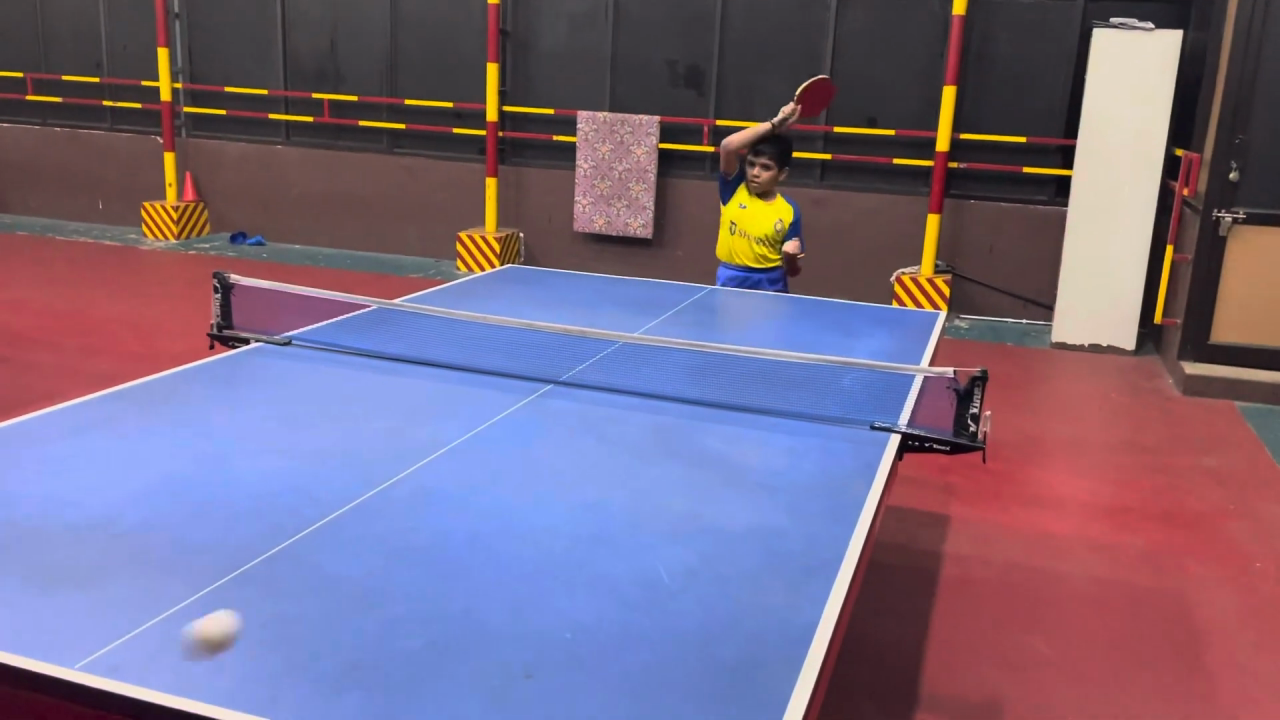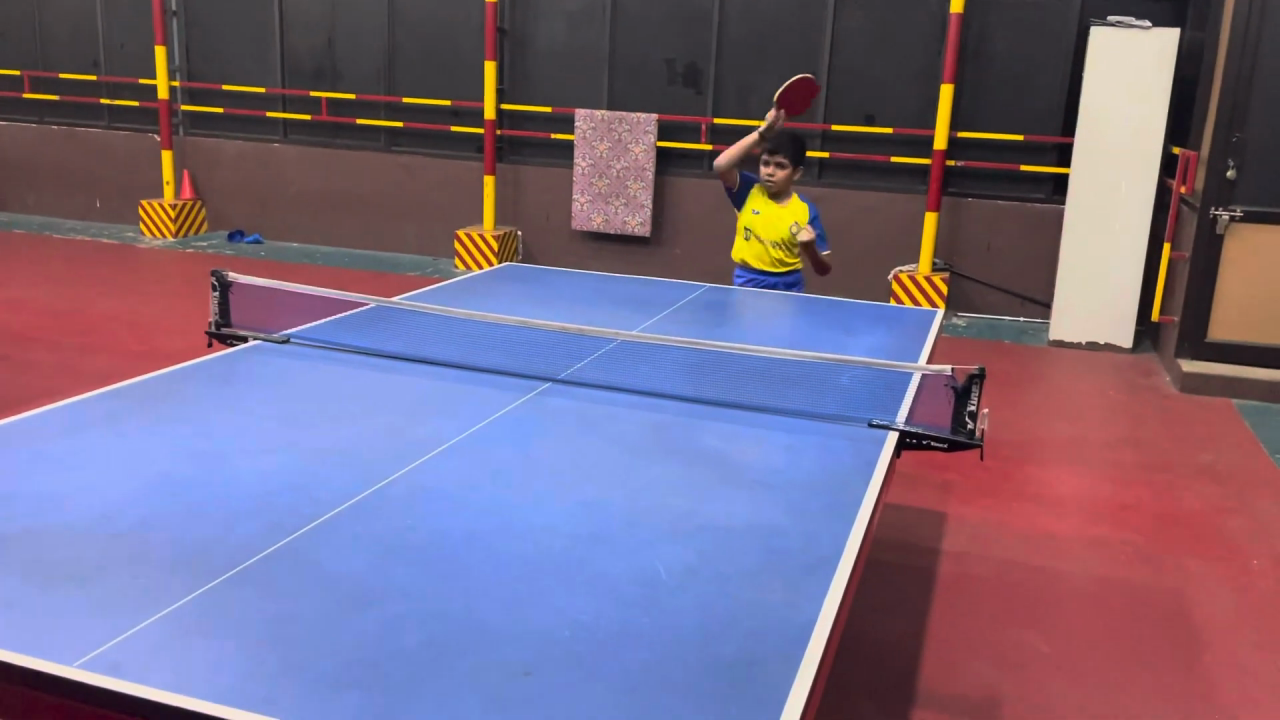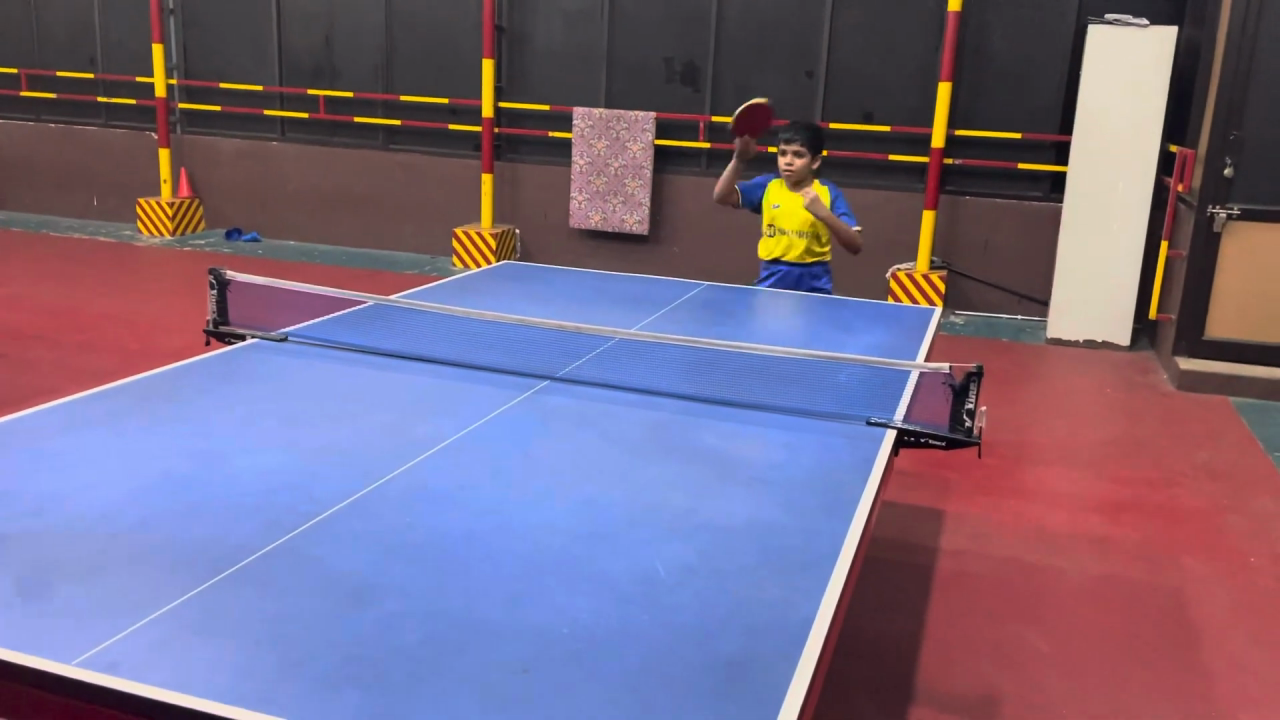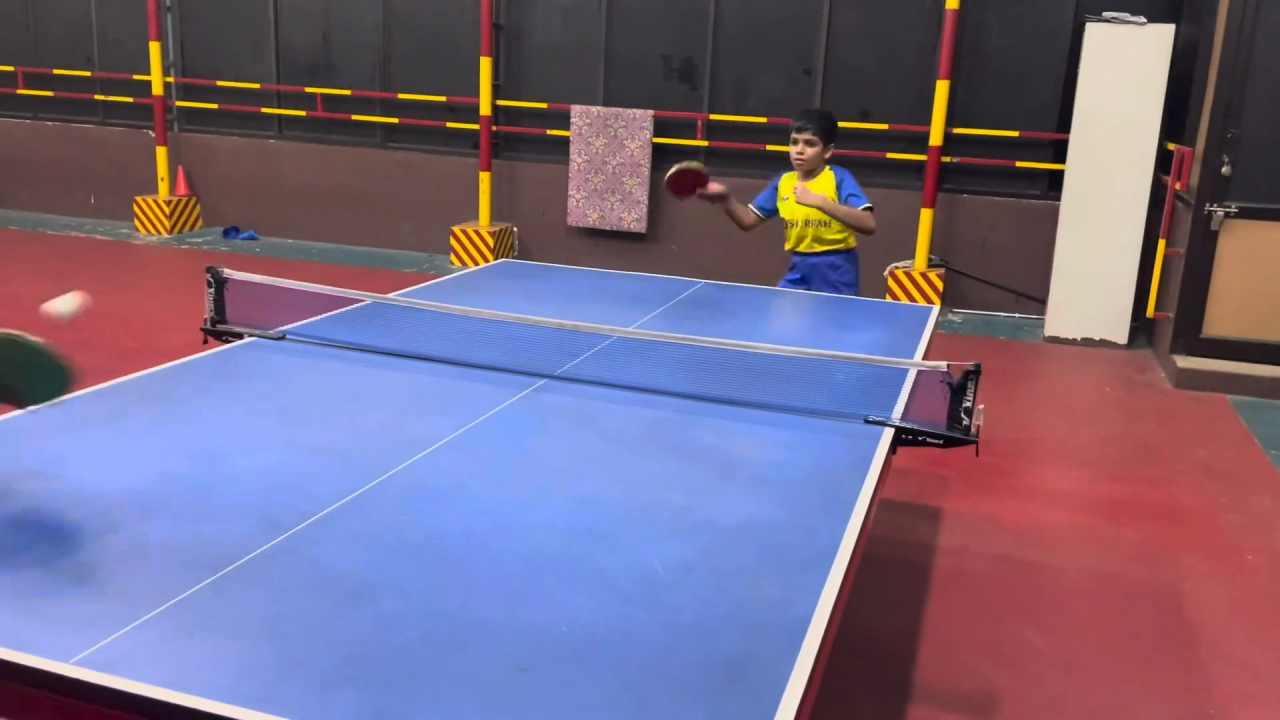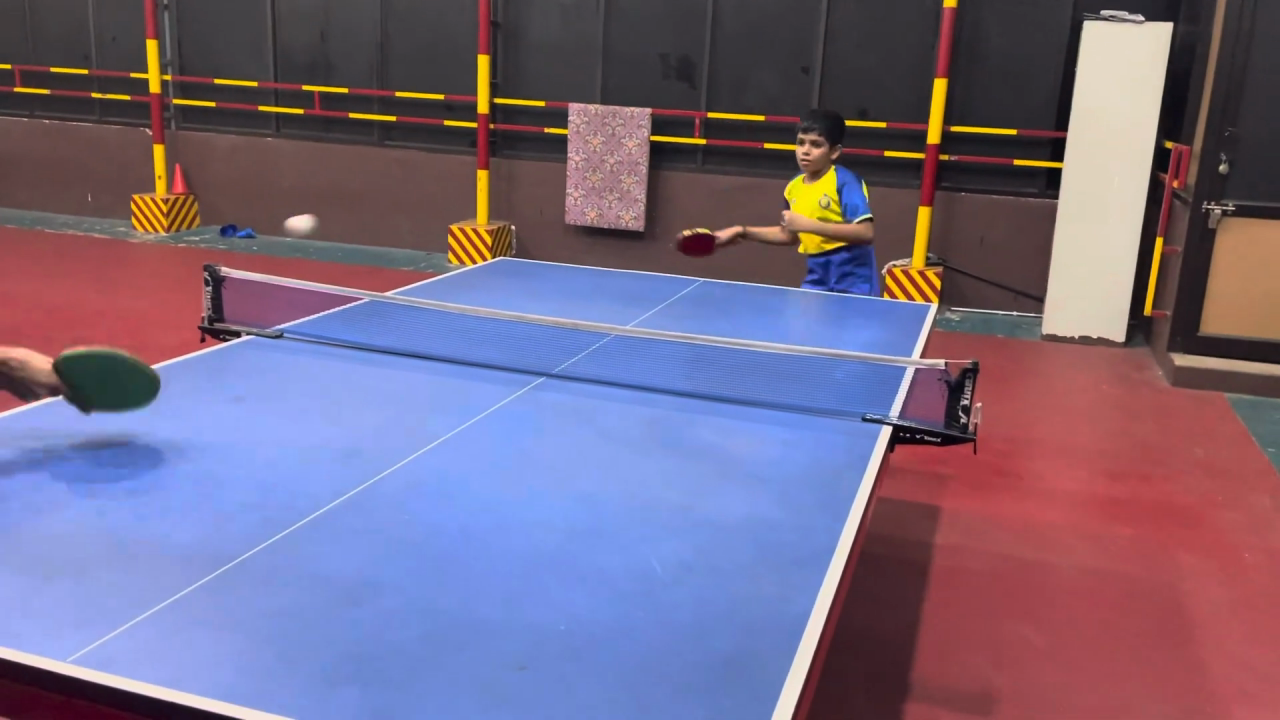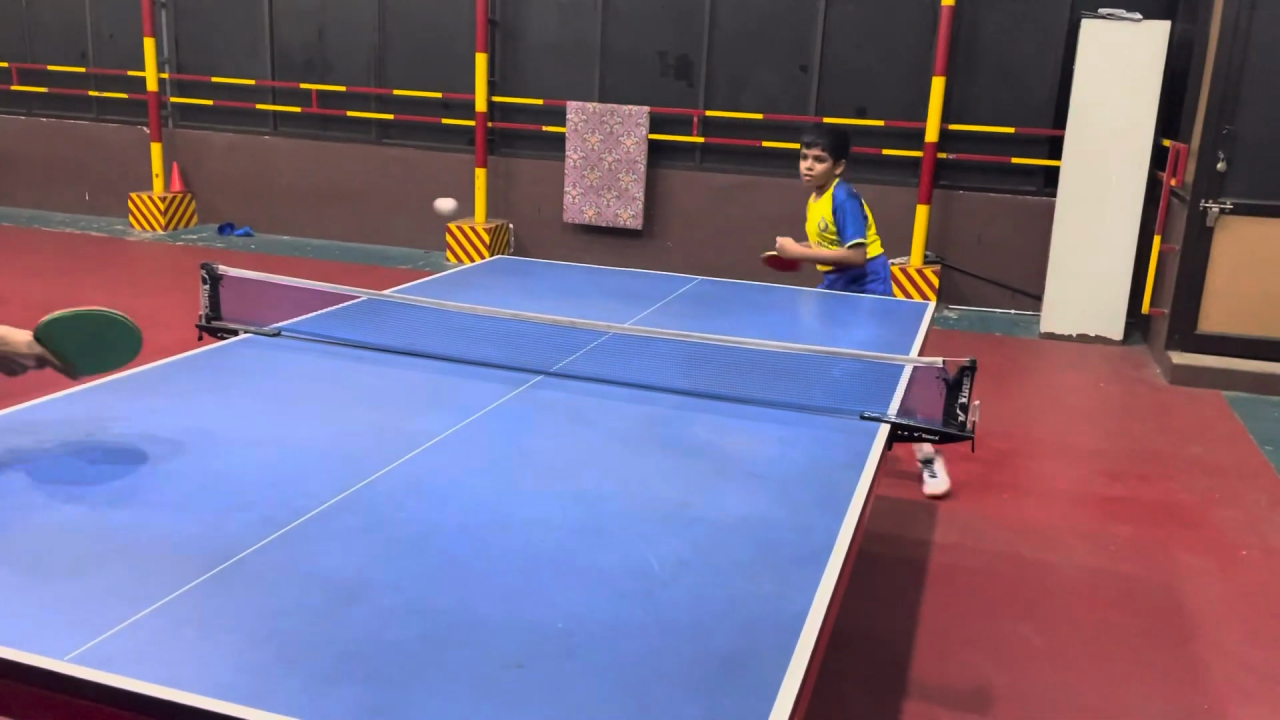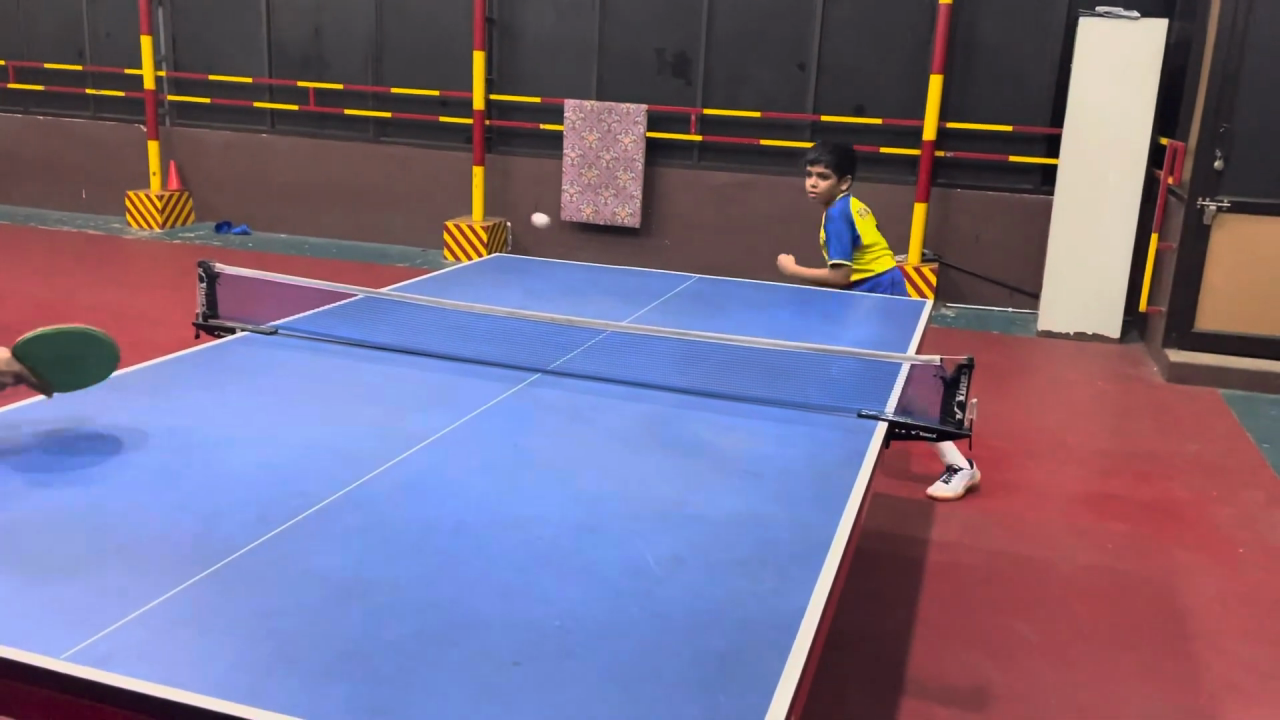
dt=0.1s
person 1, frame 1
left shoulder: (789, 212)
right shoulder: (734, 188)
left elbow: (792, 270)
right elbow: (727, 146)
left wrist: (790, 257)
right wrist: (775, 123)
left hip: (769, 290)
right hip: (729, 286)
person 1, frame 2
left shoulder: (807, 212)
right shoulder: (749, 190)
left elbow: (823, 269)
right elbow: (721, 167)
left wrist: (810, 251)
right wrist: (761, 132)
left hip: (787, 292)
right hip: (746, 289)
person 1, frame 3
left shoulder: (829, 194)
right shoulder: (769, 187)
left elbow: (855, 245)
right elbow: (721, 197)
left wrist: (823, 212)
right wrist: (739, 157)
left hip: (814, 287)
right hip: (771, 285)
person 1, frame 4
left shoulder: (840, 179)
right shoulder: (782, 183)
left elbow: (868, 225)
right elbow: (748, 220)
left wrist: (817, 201)
right wrist: (724, 197)
left hip: (838, 278)
right hip: (800, 276)
person 1, frame 5
left shoulder: (846, 182)
right shoulder: (794, 188)
left elbow: (865, 234)
right elbow: (790, 237)
left wrist: (810, 225)
right wrist: (742, 231)
left hip: (853, 278)
right hip: (818, 278)
person 1, frame 6
left shoulder: (843, 197)
right shoulder: (820, 198)
left elbow: (857, 255)
left wrist: (800, 252)
right wrist: (799, 253)
left hip: (864, 292)
right hip: (841, 292)
person 1, frame 7
left shoulder: (838, 212)
right shoulder: (849, 207)
left elbow: (838, 277)
left wrist: (793, 269)
left hip: (880, 297)
right hip: (867, 296)
